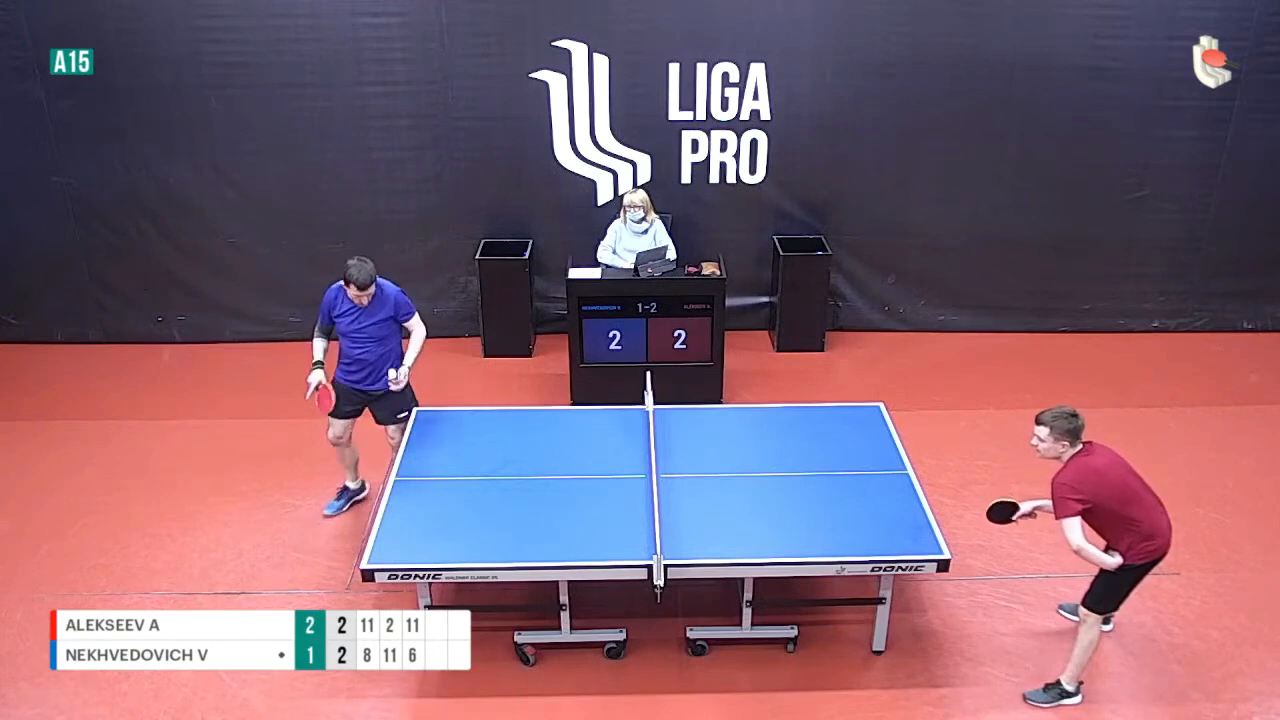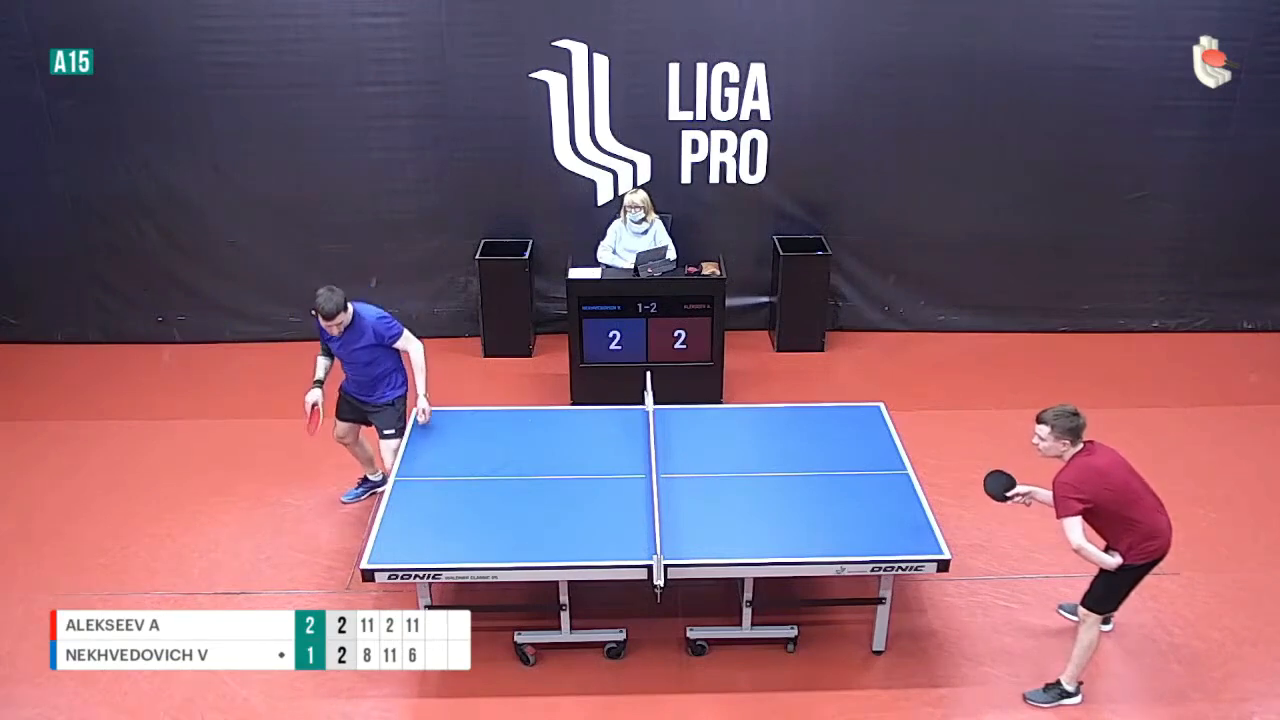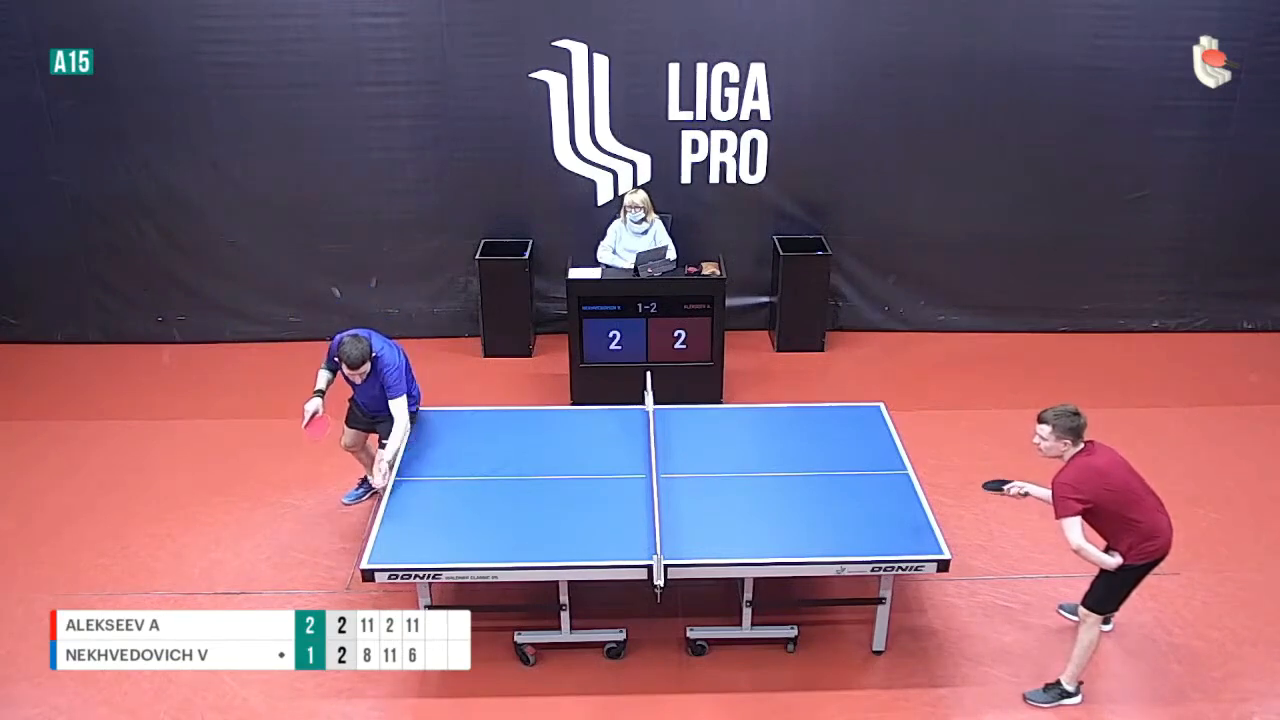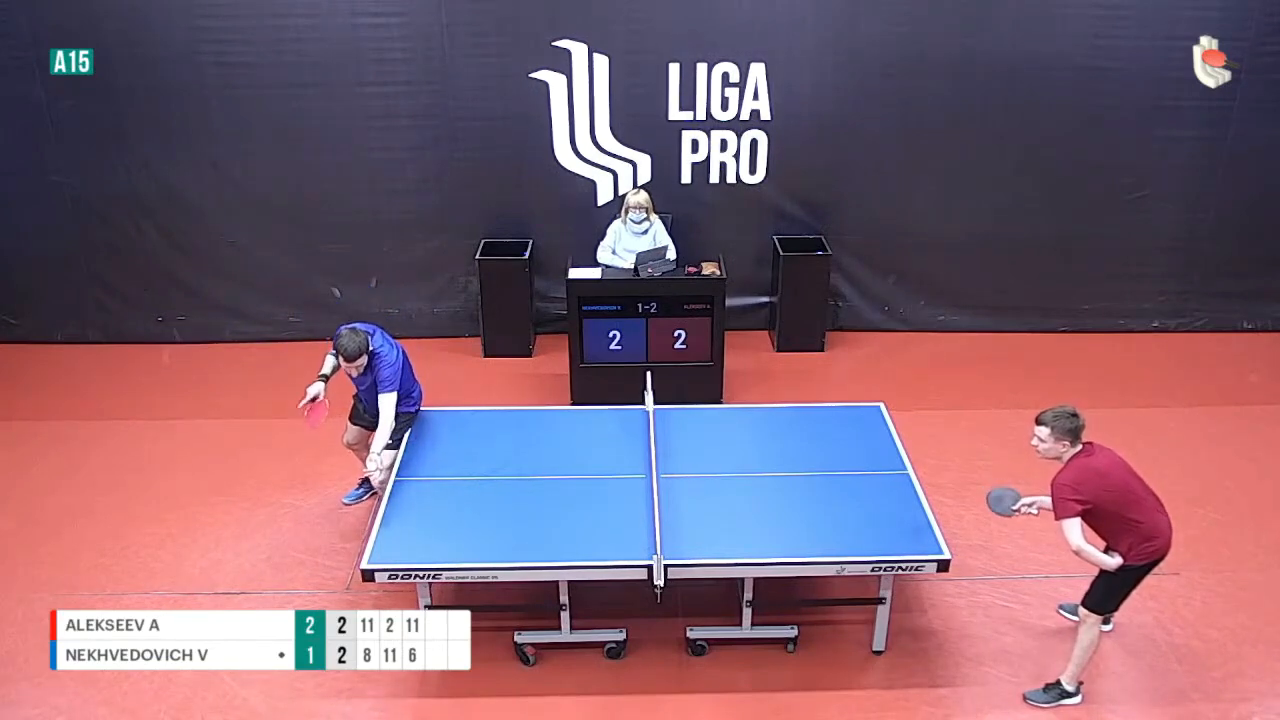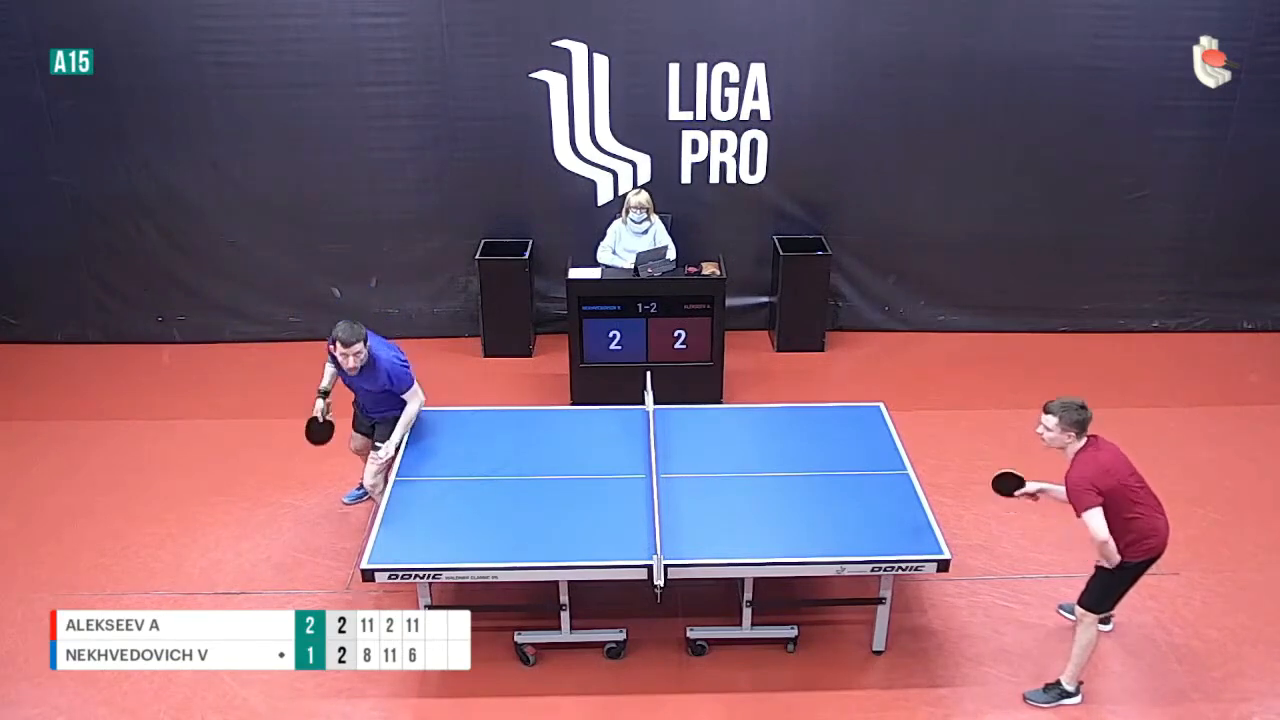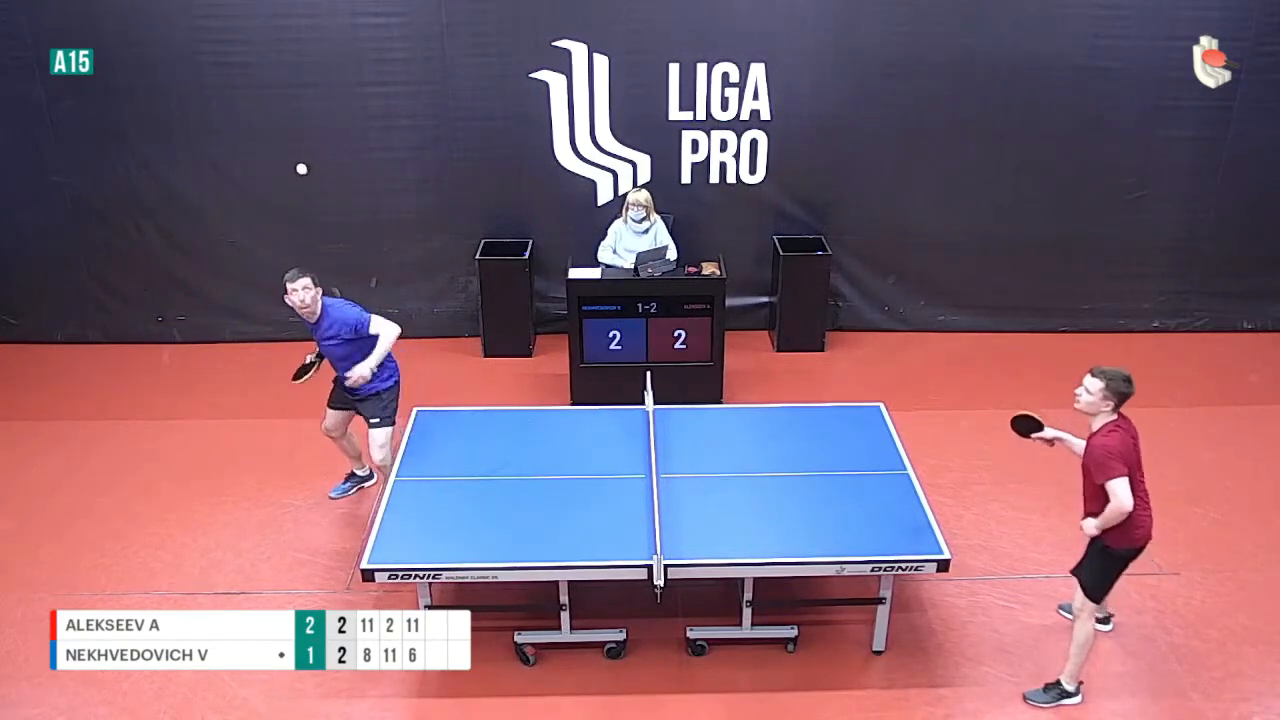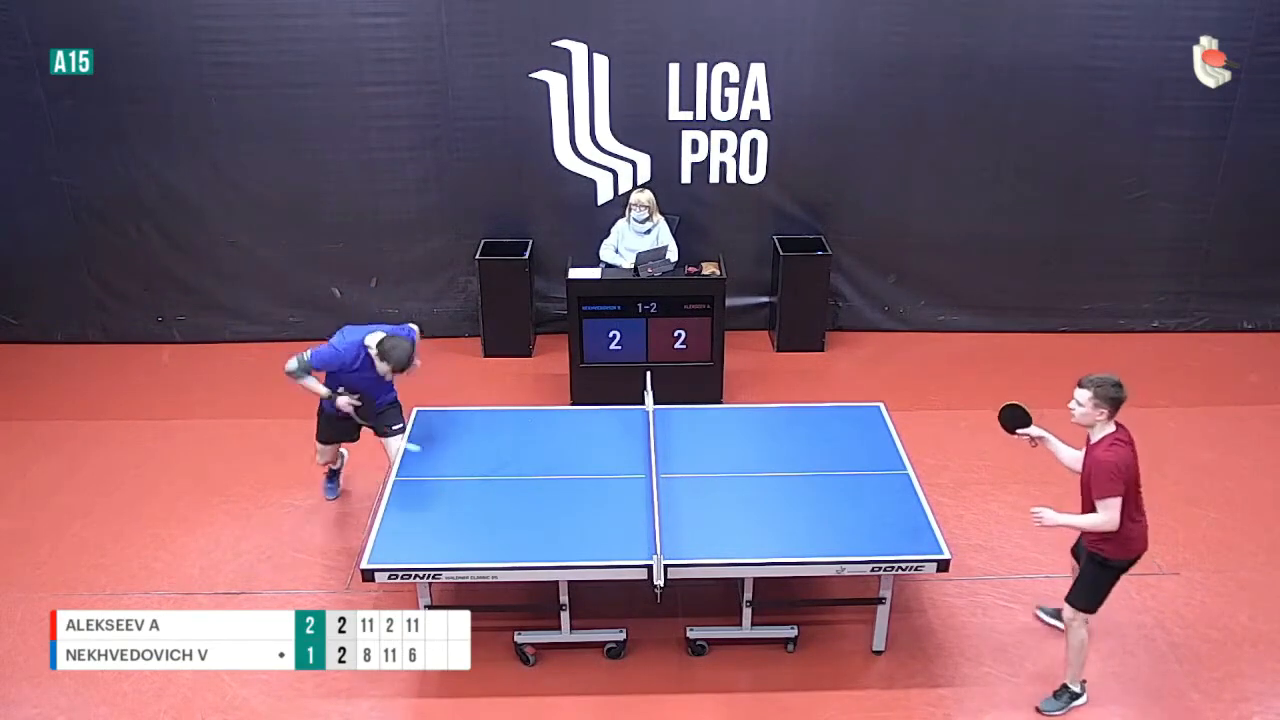
dt=0.7s
person 1, frame 1
left shoulder: (1065, 481)
right shoulder: (1094, 451)
left elbow: (1077, 544)
left wrist: (1112, 563)
right wrist: (1039, 505)
left hip: (1142, 546)
right hip: (1155, 528)
left knee: (1088, 615)
left ankle: (1068, 687)
right ankle: (1103, 612)
person 1, frame 2
left shoulder: (1067, 479)
right shoulder: (1096, 450)
left elbow: (1078, 544)
left wrist: (1112, 563)
right wrist: (1034, 493)
left hip: (1142, 546)
right hip: (1154, 529)
left knee: (1088, 615)
left ankle: (1068, 687)
right ankle: (1102, 612)
person 1, frame 3
left shoulder: (1067, 479)
right shoulder: (1097, 450)
left elbow: (1077, 544)
left wrist: (1113, 563)
right wrist: (1030, 489)
left hip: (1143, 546)
right hip: (1156, 529)
left knee: (1088, 615)
left ankle: (1068, 688)
right ankle: (1104, 613)
person 1, frame 4
left shoulder: (1065, 481)
right shoulder: (1095, 452)
left elbow: (1077, 545)
left wrist: (1112, 564)
right wrist: (1039, 502)
left hip: (1143, 546)
right hip: (1155, 528)
left knee: (1089, 615)
left ankle: (1068, 687)
right ankle: (1102, 612)
person 1, frame 5
left shoulder: (1079, 475)
right shoulder: (1097, 445)
left elbow: (1100, 536)
left wrist: (1112, 561)
right wrist: (1043, 488)
left hip: (1139, 543)
right hip: (1152, 526)
left knee: (1085, 613)
left ankle: (1068, 687)
right ankle: (1102, 612)
person 1, frame 6
left shoulder: (1105, 445)
right shoulder: (1118, 424)
left elbow: (1123, 504)
left wrist: (1096, 525)
right wrist: (1061, 437)
left hip: (1121, 534)
right hip: (1130, 527)
left knee: (1083, 607)
right knee: (1092, 572)
left ankle: (1068, 686)
right ankle: (1101, 613)
person 1, frame 7
left shoulder: (1107, 458)
right shoulder: (1111, 434)
left elbow: (1108, 521)
right elbow: (1083, 464)
left wrist: (1058, 519)
right wrist: (1044, 437)
left hip: (1114, 546)
right hip: (1110, 536)
left knee: (1074, 616)
right knee: (1079, 564)
left ankle: (1073, 689)
right ankle: (1071, 615)
person 2, frame 1
left shoulder: (393, 296)
right shoulder: (332, 297)
left elbow: (418, 330)
right elbow: (321, 333)
left wrist: (406, 366)
right wrist: (318, 365)
left hip: (387, 383)
right hip: (347, 381)
left knee: (397, 440)
right knee: (337, 437)
right ankle: (353, 486)
person 2, frame 2
left shoulder: (375, 321)
right shoulder: (324, 324)
left elbow: (414, 346)
left wrist: (421, 394)
right wrist: (318, 384)
left hip: (387, 395)
right hip: (353, 391)
left knee: (393, 467)
right knee: (344, 436)
right ankle: (374, 478)
person 2, frame 3
left shoulder: (389, 364)
right shoulder: (339, 344)
left elbow: (402, 422)
right elbow: (328, 368)
left wrist: (385, 461)
right wrist: (318, 395)
left hip: (396, 408)
right hip: (364, 401)
left knee: (383, 480)
right knee: (349, 444)
right ankle: (370, 481)
person 2, frame 4
left shoulder: (386, 360)
right shoulder: (344, 336)
left elbow: (387, 419)
right elbow: (333, 356)
left wrist: (375, 454)
right wrist: (322, 379)
left hip: (399, 407)
right hip: (368, 398)
left knee: (381, 479)
right knee: (351, 441)
right ankle: (371, 480)
person 2, frame 5
left shoulder: (389, 363)
right shoulder: (336, 346)
left elbow: (417, 400)
left wrist: (393, 442)
right wrist: (323, 394)
left hip: (393, 413)
right hip: (365, 405)
left knee: (372, 483)
right knee: (358, 448)
right ankle: (375, 481)
person 2, frame 6
left shoulder: (342, 313)
right shoulder: (310, 315)
left elbow: (392, 329)
left wrist: (369, 365)
right wrist: (320, 354)
left hip: (379, 386)
right hip: (348, 381)
left knee: (380, 460)
right knee: (332, 429)
right ankle: (361, 473)
person 2, frame 7
left shoulder: (401, 337)
right shoulder: (342, 350)
left elbow: (413, 331)
right elbow: (293, 368)
left wrist: (411, 361)
right wrist: (332, 397)
left hip: (382, 403)
right hip: (341, 406)
right knee: (324, 458)
right ankle: (336, 463)
